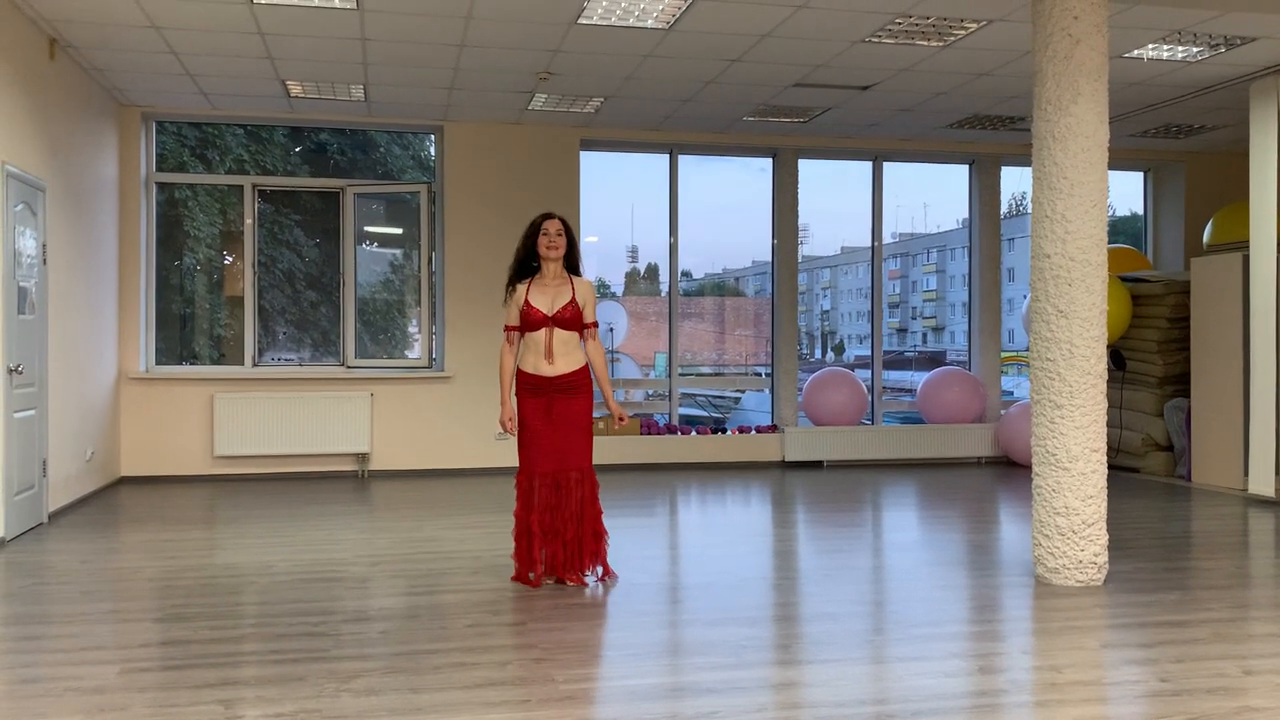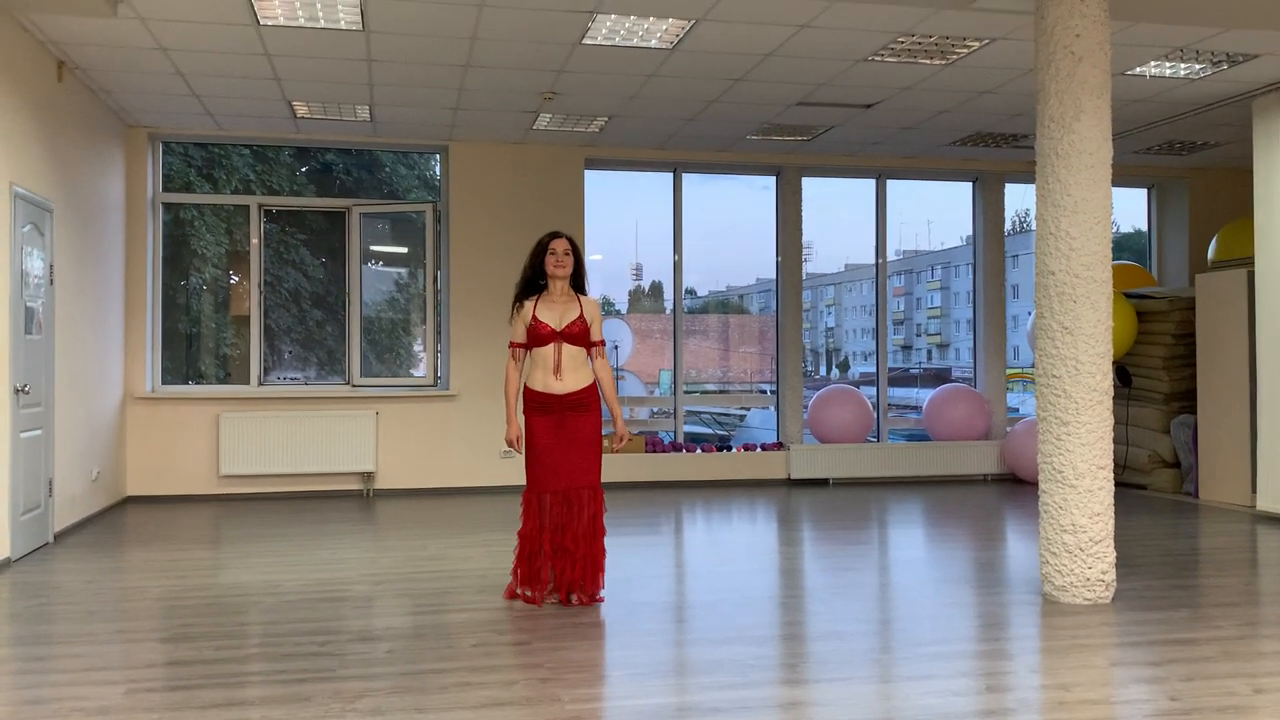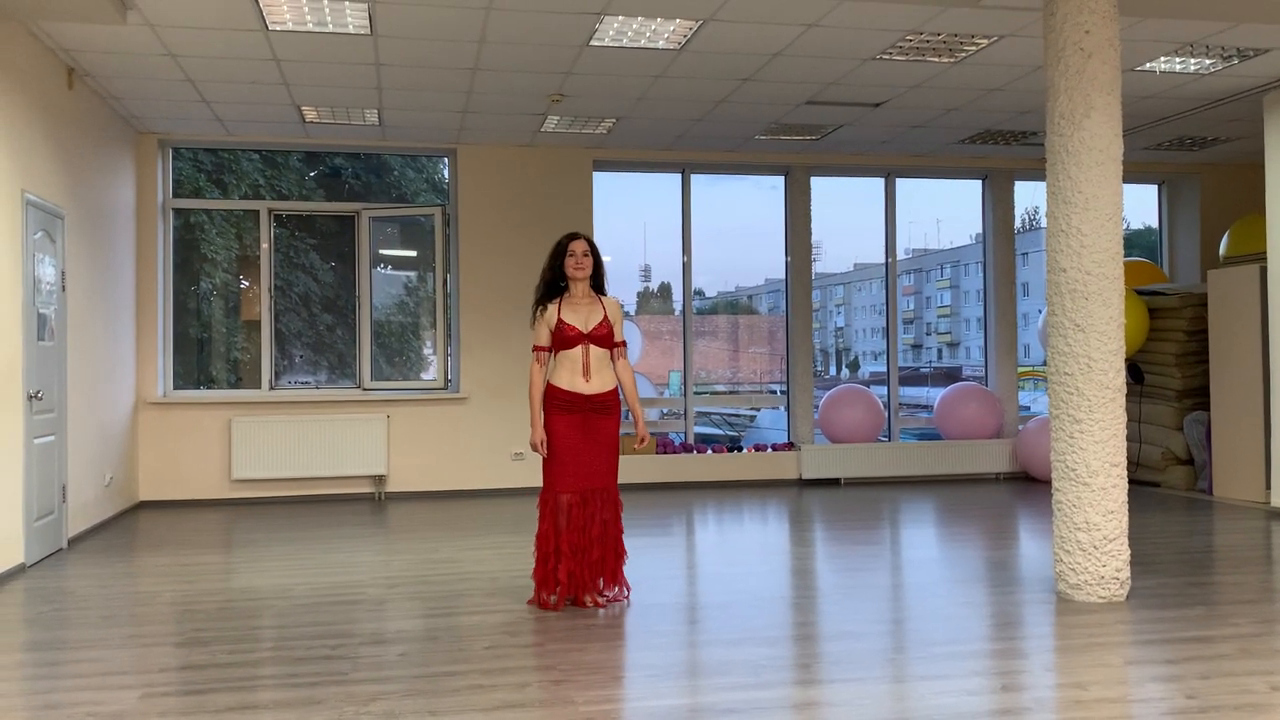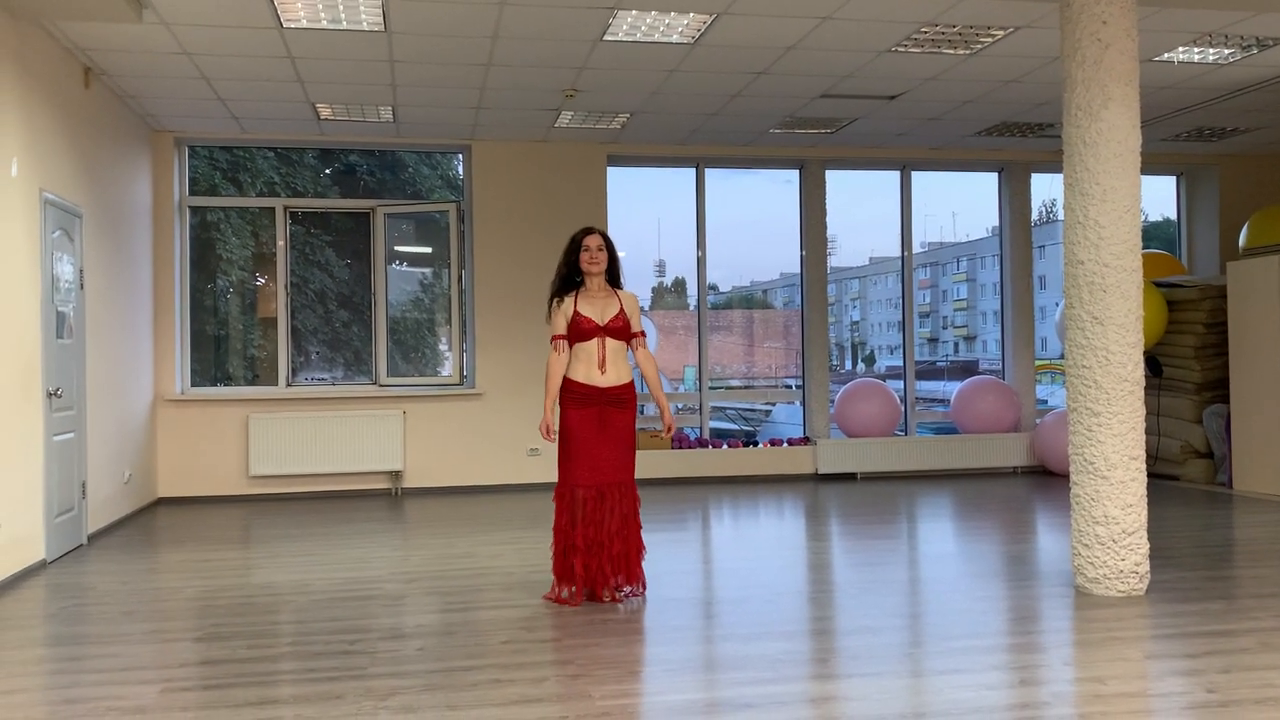
dt=0.7s
person 1, frame 1
left shoulder: (582, 289)
right shoulder: (520, 291)
left elbow: (593, 345)
right elbow: (509, 347)
left wrist: (610, 399)
right wrist: (505, 402)
left hip: (574, 390)
right hip: (532, 392)
left knee: (574, 473)
right knee: (537, 475)
left ankle: (572, 563)
right ankle: (540, 562)
person 1, frame 2
left shoulder: (589, 307)
right shoulder: (526, 308)
left elbow: (600, 362)
right elbow: (514, 364)
left wrist: (618, 417)
right wrist: (511, 419)
left hip: (583, 408)
right hip: (540, 409)
left knee: (582, 491)
right knee: (545, 491)
left ankle: (578, 582)
right ankle: (543, 581)
person 1, frame 3
left shoulder: (611, 308)
right shoulder: (549, 311)
left elbow: (622, 363)
right elbow: (538, 368)
left wrist: (639, 417)
right wrist: (536, 424)
left hip: (604, 409)
right hip: (562, 409)
left knee: (600, 493)
right knee: (563, 493)
left ankle: (596, 582)
right ankle: (561, 583)
person 1, frame 4
left shoulder: (627, 301)
right shoulder: (565, 303)
left elbow: (642, 353)
right elbow: (558, 356)
left wrist: (664, 404)
right wrist: (547, 408)
left hip: (620, 402)
right hip: (577, 401)
left knee: (617, 486)
right knee: (579, 485)
left ankle: (614, 577)
right ankle: (578, 578)
